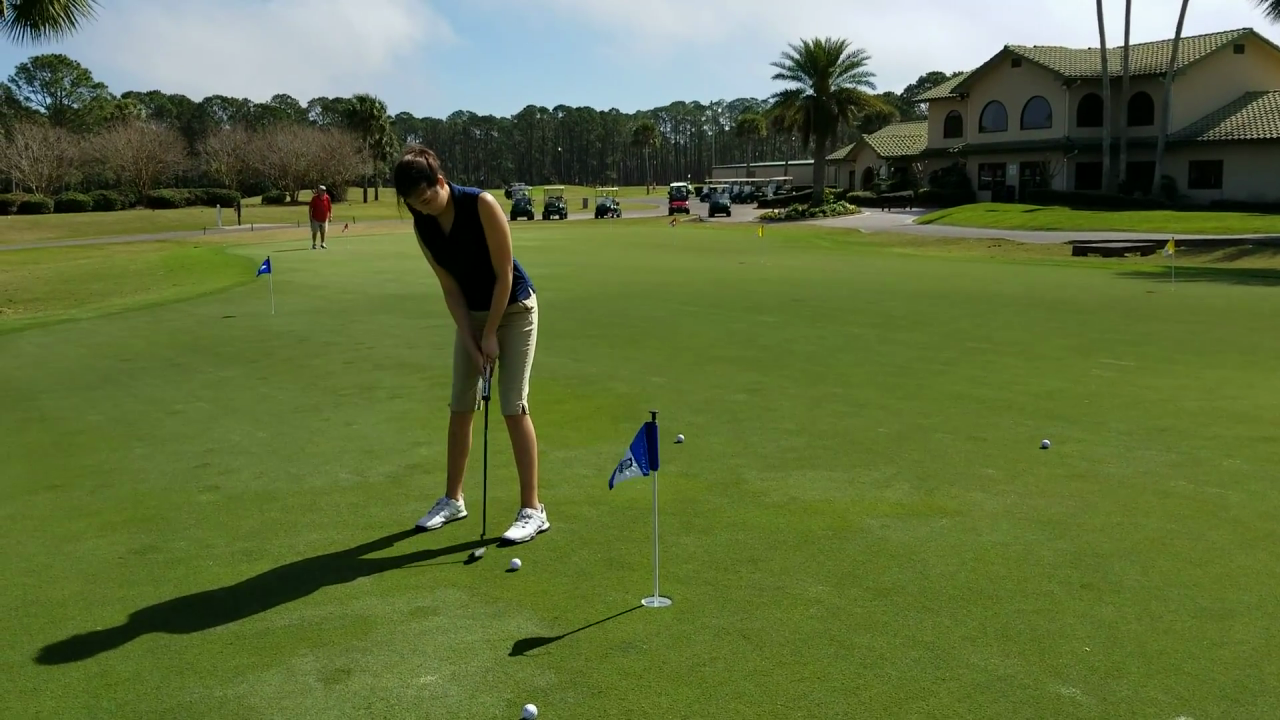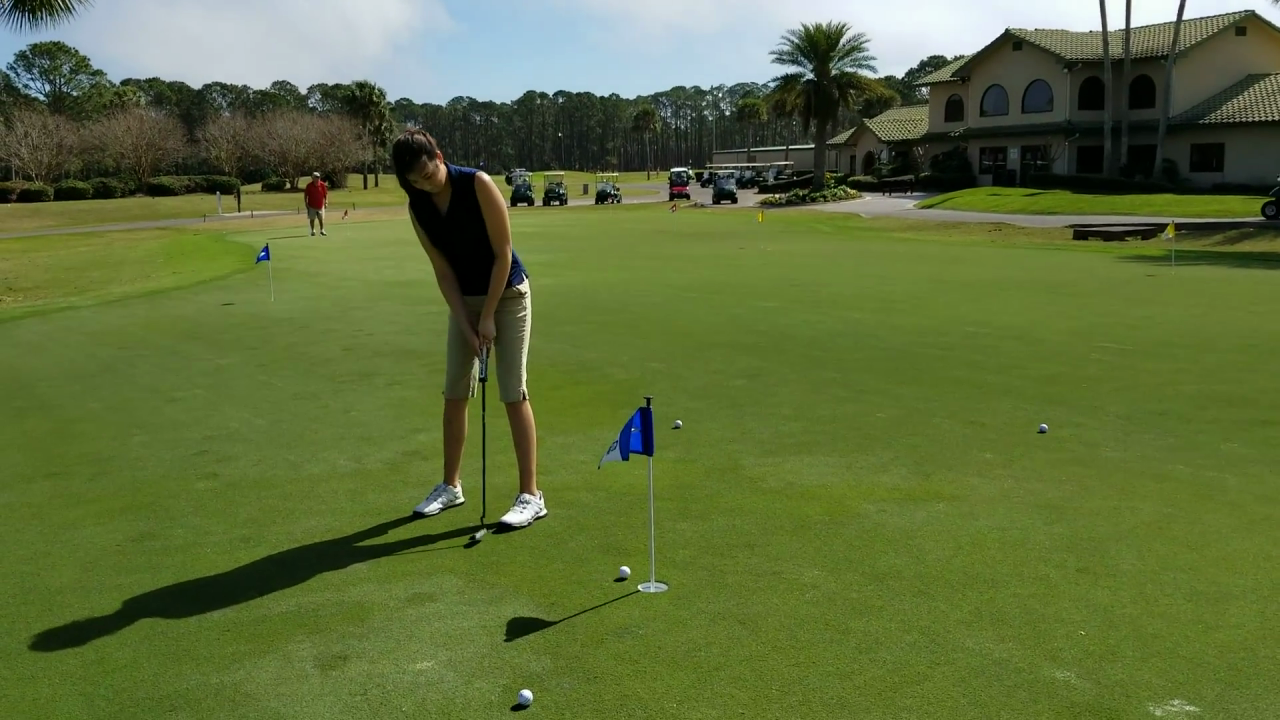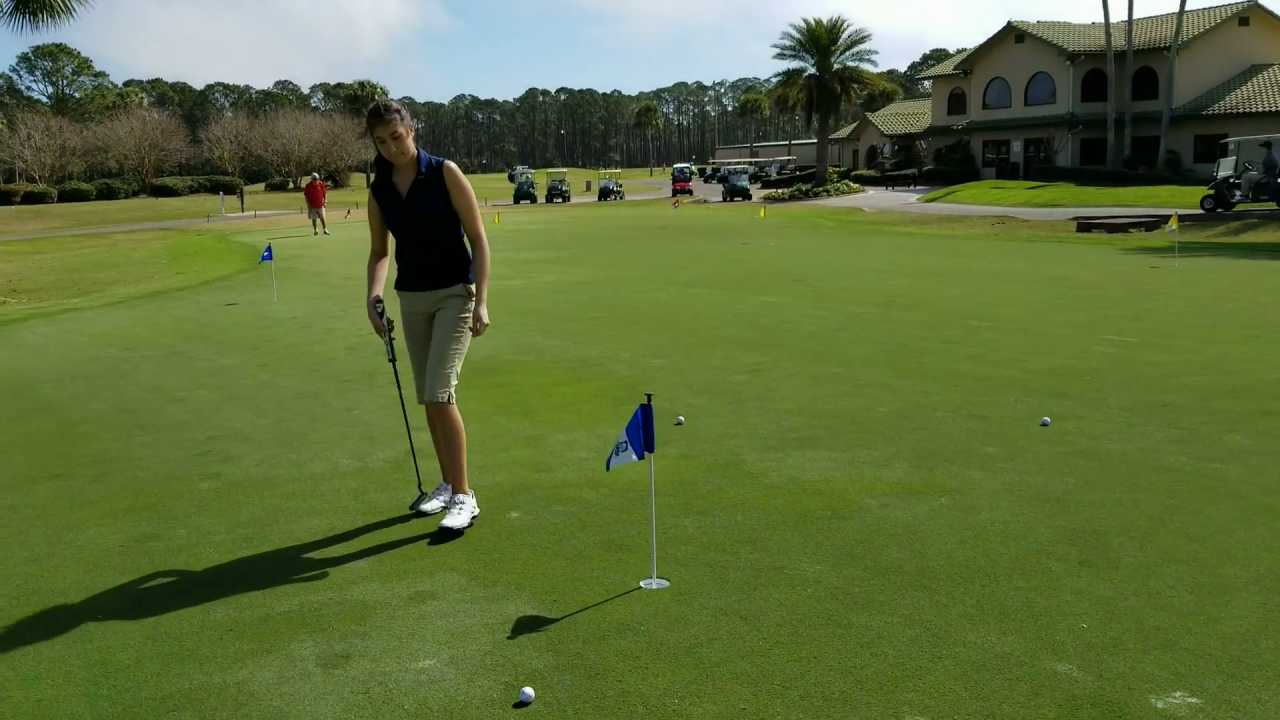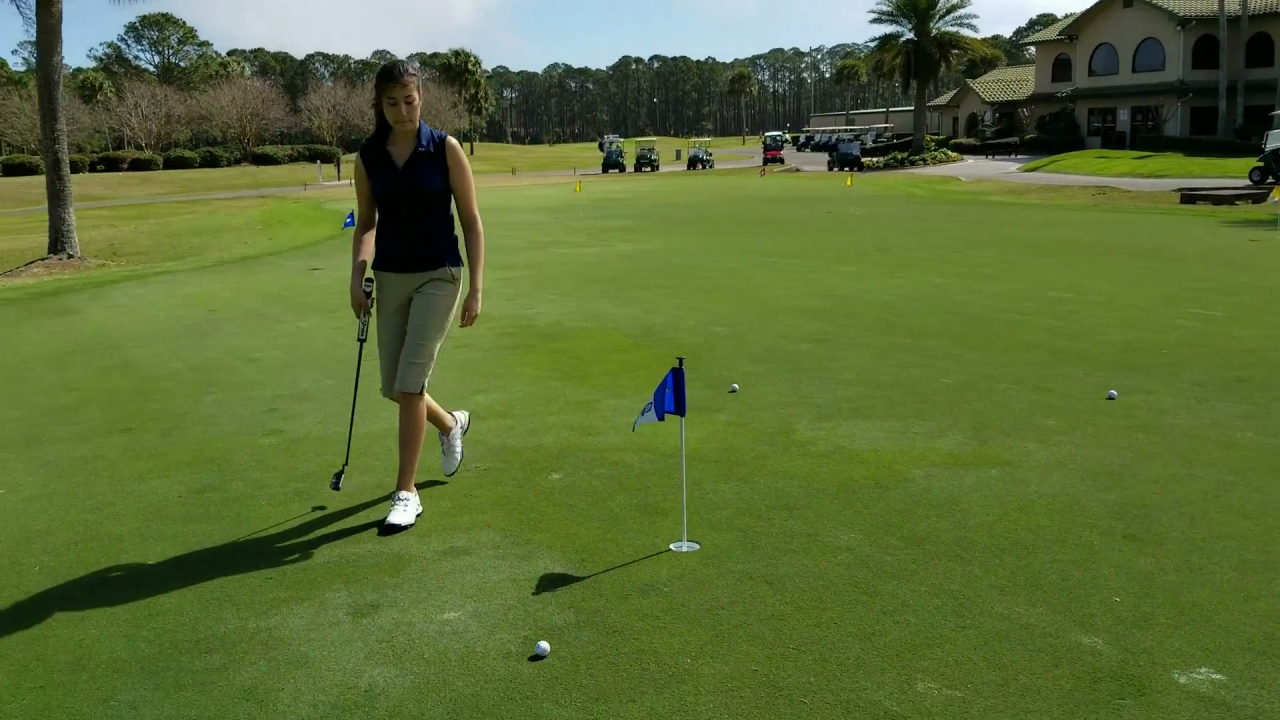
dt=0.5s
person 1, frame 1
left shoulder: (481, 204)
right shoulder: (423, 225)
left elbow: (504, 273)
right elbow: (450, 287)
left wrist: (491, 334)
right wrist: (472, 343)
left hip: (514, 307)
right hip: (471, 311)
left knee: (513, 406)
right knee: (460, 406)
left ankle: (533, 509)
right ankle: (453, 499)
person 1, frame 2
left shoulder: (478, 184)
right shoulder: (418, 206)
left elbow: (503, 253)
right elbow: (443, 271)
left wrist: (488, 316)
right wrist: (467, 326)
left hip: (507, 293)
right hip: (465, 298)
left knee: (512, 392)
right knee: (454, 392)
left ankle: (531, 495)
right ankle: (450, 486)
person 1, frame 3
left shoulder: (445, 172)
right shoulder: (378, 189)
left elbow: (477, 238)
right elbow: (379, 252)
left wrist: (481, 300)
right wrist: (372, 301)
left hip: (454, 292)
right hip: (411, 297)
left knee: (438, 393)
right knee: (430, 394)
left ankle: (464, 496)
right ankle: (451, 482)
person 1, frame 4
left shoulder: (445, 148)
right shoulder: (368, 156)
left elbow: (471, 220)
right elbow: (366, 223)
left wrist: (476, 290)
right wrist: (358, 275)
left hip: (439, 276)
right hip: (391, 279)
left knee: (410, 383)
right knee: (394, 388)
left ankle: (406, 492)
right ankle: (450, 424)
